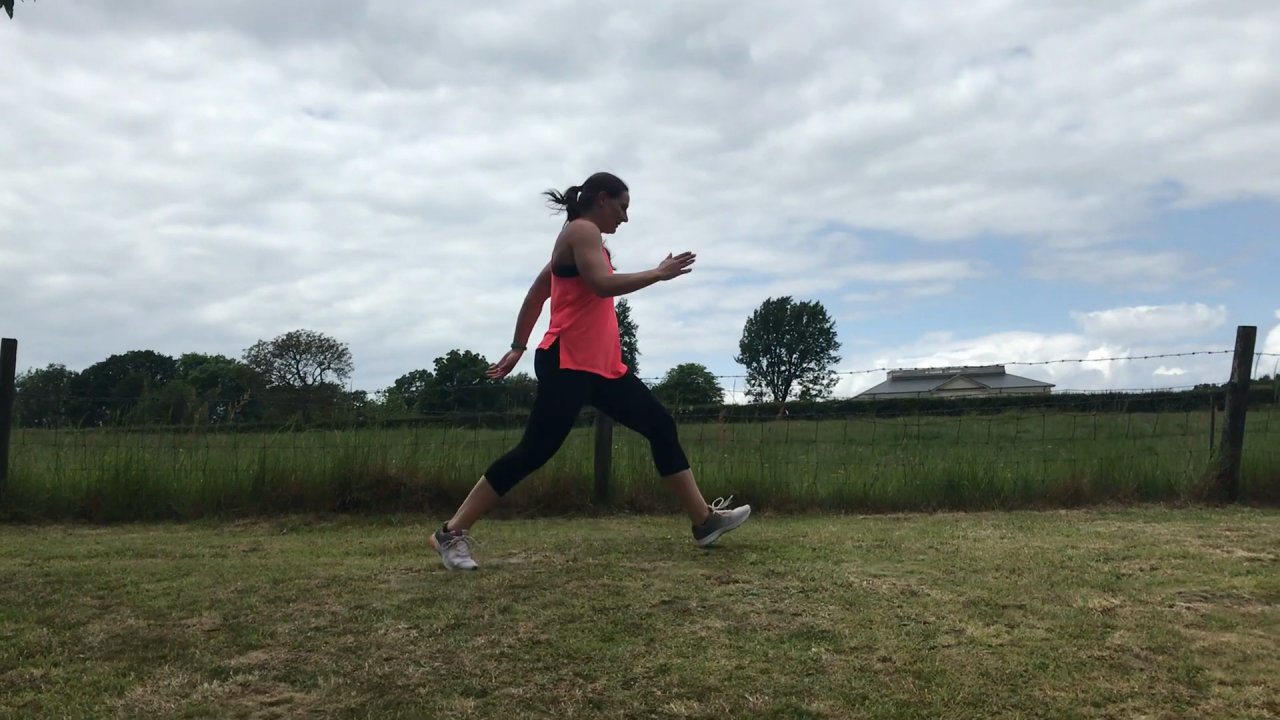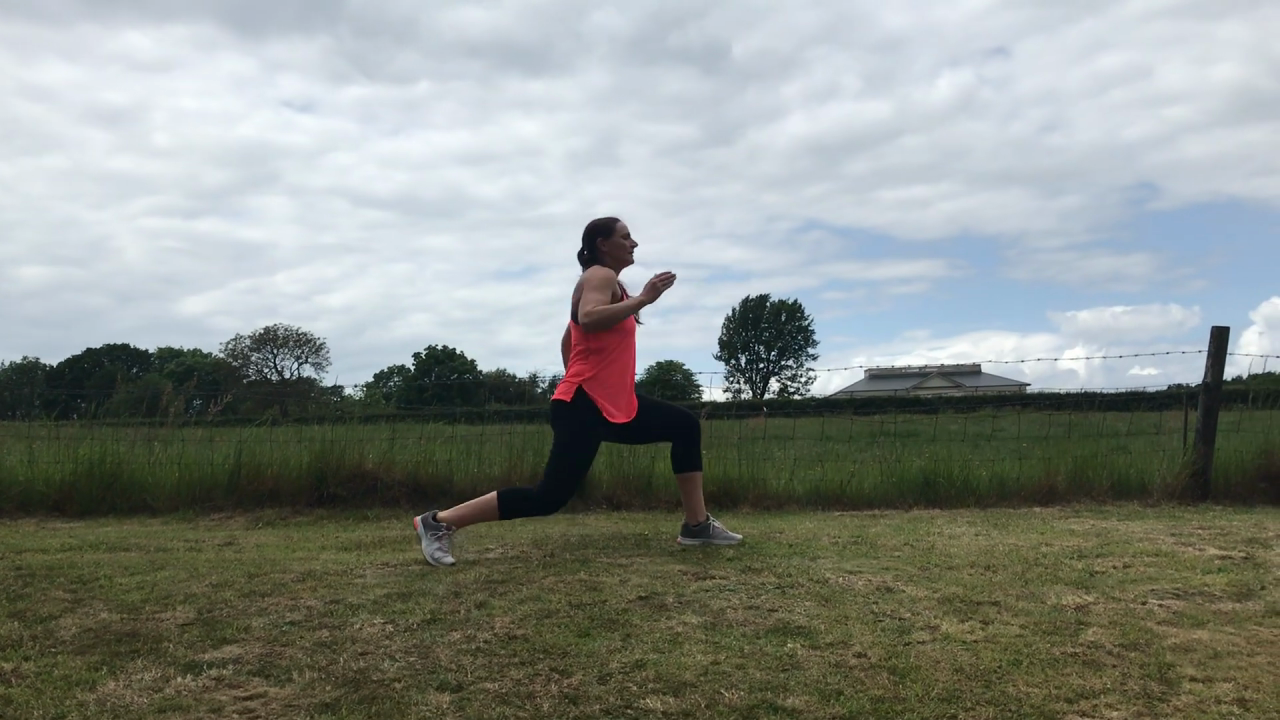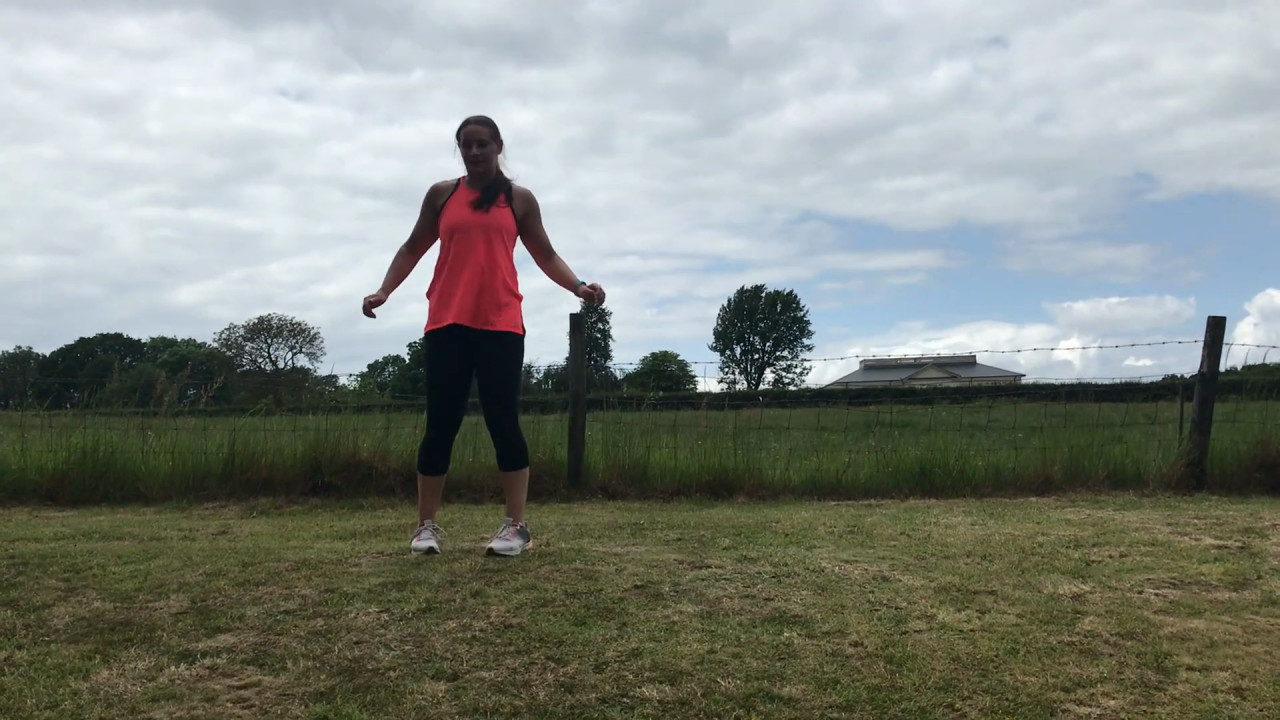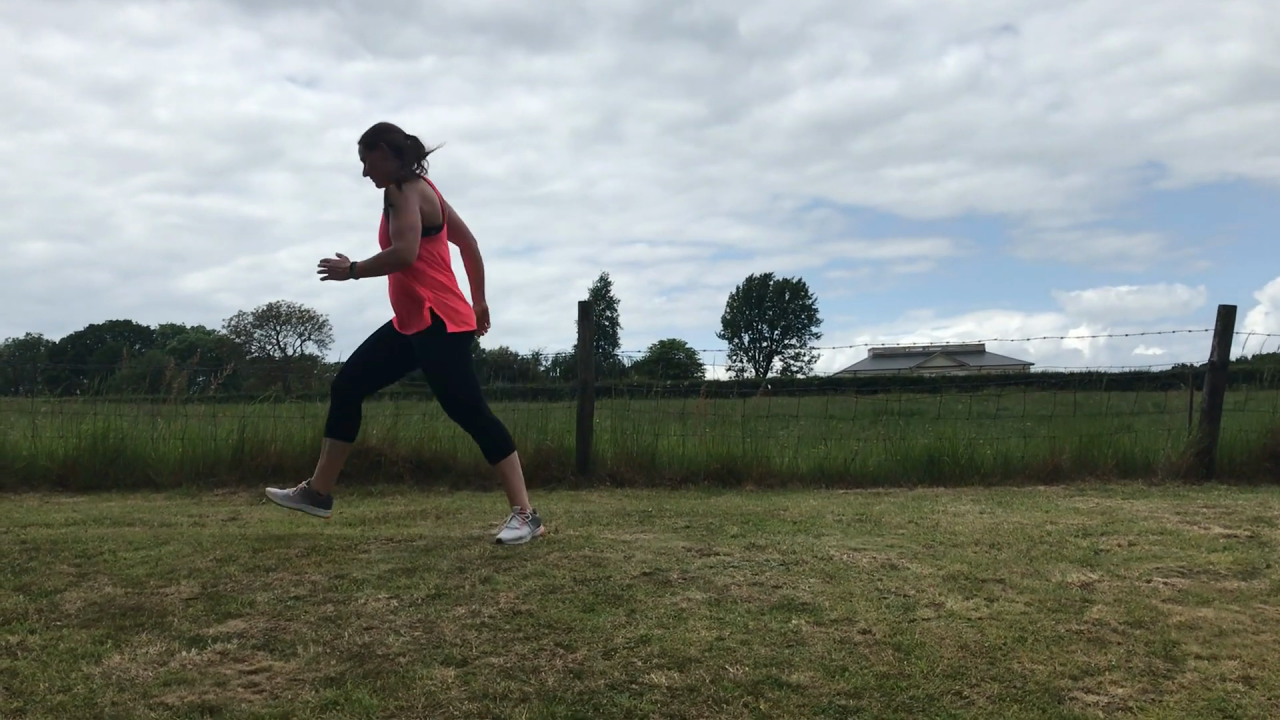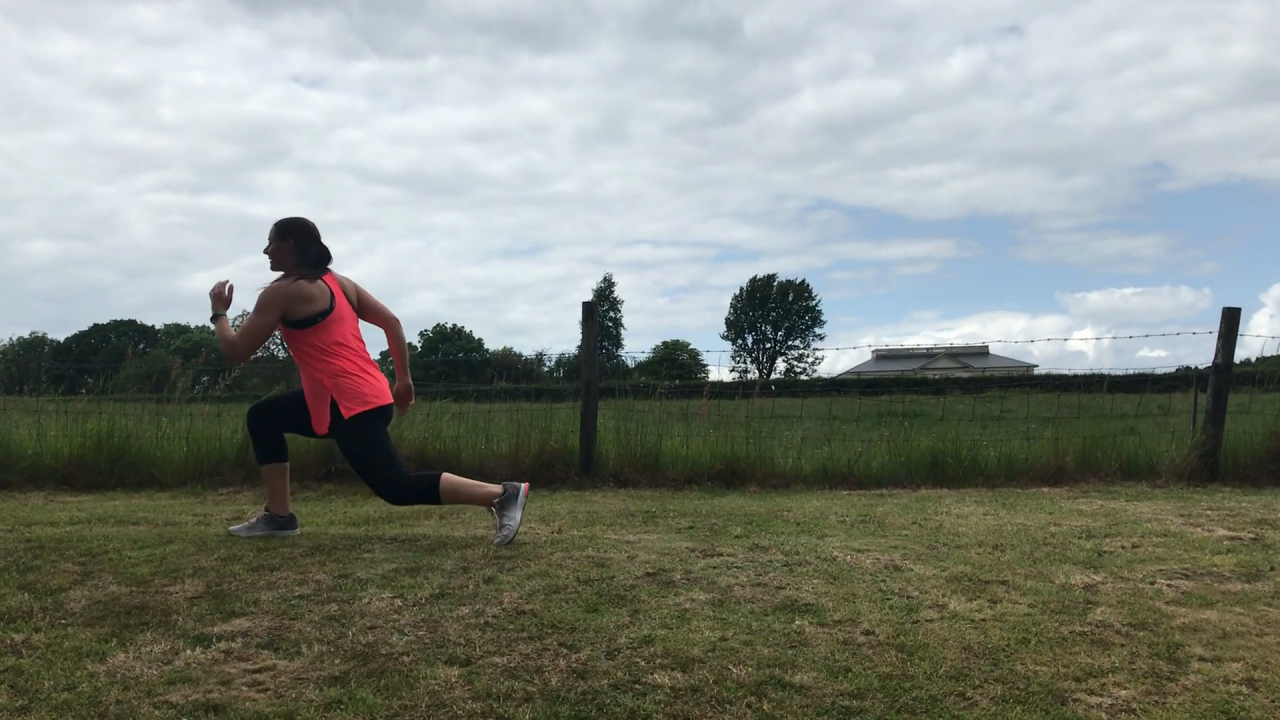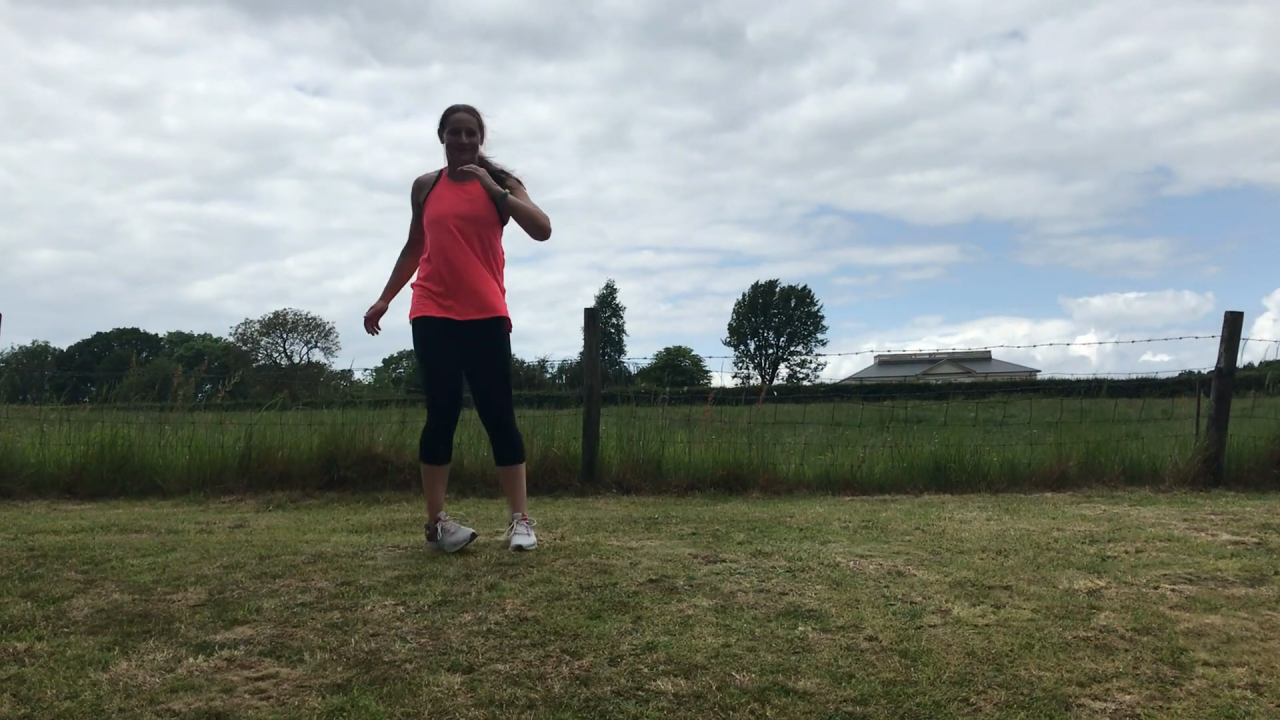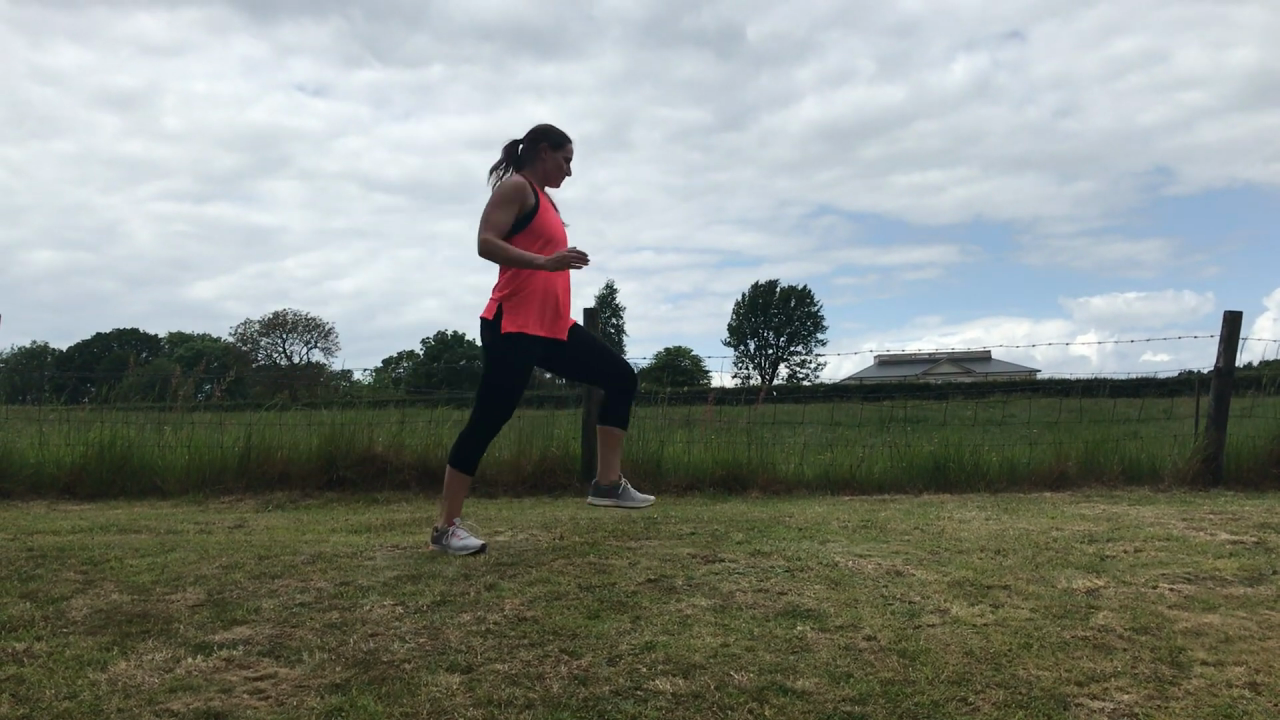
dt=0.7s
person 1, frame 1
left shoulder: (586, 237)
right shoulder: (583, 231)
left elbow: (534, 295)
right elbow: (603, 284)
left wrist: (518, 348)
right wrist: (661, 274)
left hip: (602, 364)
right hip: (567, 361)
left knee: (660, 423)
right knee: (535, 451)
left ankle: (704, 520)
right ankle: (452, 533)
person 1, frame 2
left shoulder: (605, 282)
right shoulder: (599, 278)
left elbow: (570, 341)
right elbow: (589, 320)
right wrist: (643, 299)
left hip: (615, 401)
right hip: (583, 405)
left knee: (686, 424)
right knee: (551, 497)
left ankle: (696, 524)
right ankle: (438, 524)
person 1, frame 3
left shoulder: (519, 198)
right shoulder: (442, 194)
left elbow: (545, 255)
right elbow: (414, 247)
left wrist: (579, 287)
right wrist: (384, 292)
left hip: (500, 324)
right hip: (447, 322)
left knee: (502, 419)
right knee: (441, 423)
left ankle: (516, 525)
right ankle: (426, 524)
person 1, frame 4
left shoulder: (404, 192)
right shoulder: (420, 190)
left elbow: (407, 251)
right elbow: (468, 243)
left wrist: (355, 268)
right wrist: (479, 303)
left hip: (437, 323)
right hip: (413, 323)
left knee: (470, 413)
right knee: (346, 388)
left ankle: (524, 515)
right ankle: (317, 492)
person 1, frame 5
left shoulder: (282, 292)
right shoulder: (340, 283)
left elbow: (238, 351)
right elbow: (391, 322)
left wrist: (219, 313)
right wrist: (403, 378)
left hip: (350, 402)
right hip: (351, 395)
left knee: (397, 487)
right knee: (262, 417)
left ankle: (503, 495)
right ankle: (278, 515)
person 1, frame 6
left shoulder: (499, 181)
right shoulder: (426, 186)
left elbow: (542, 229)
right elbow: (415, 247)
left wrist: (495, 190)
right wrist: (382, 300)
left hip: (486, 312)
right hip: (433, 313)
left knee: (498, 413)
right knee: (443, 410)
left ankle: (520, 519)
right ankle: (437, 519)
person 1, frame 7
left shoulder: (541, 200)
right shoulder: (516, 187)
right elbow: (487, 243)
right wrist: (546, 262)
left hip: (553, 324)
right hip: (514, 324)
left knee: (621, 378)
right knee: (488, 419)
left ankle: (608, 482)
right ankle: (445, 527)
